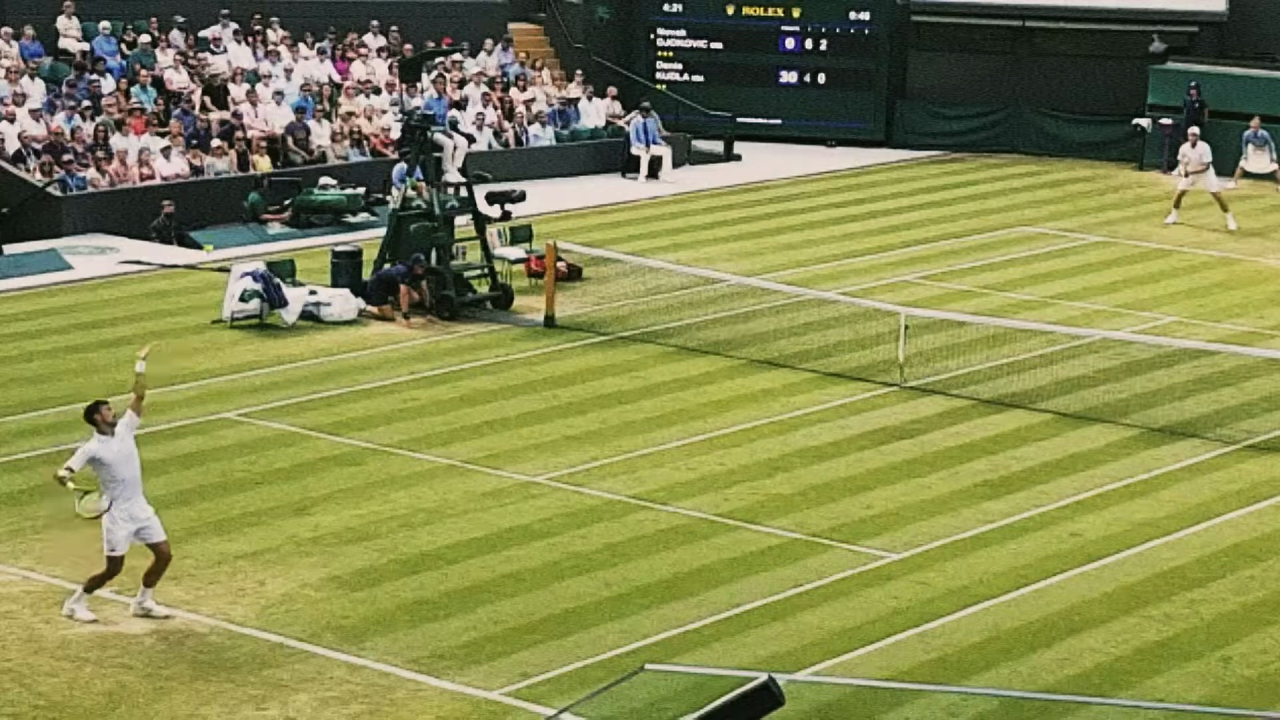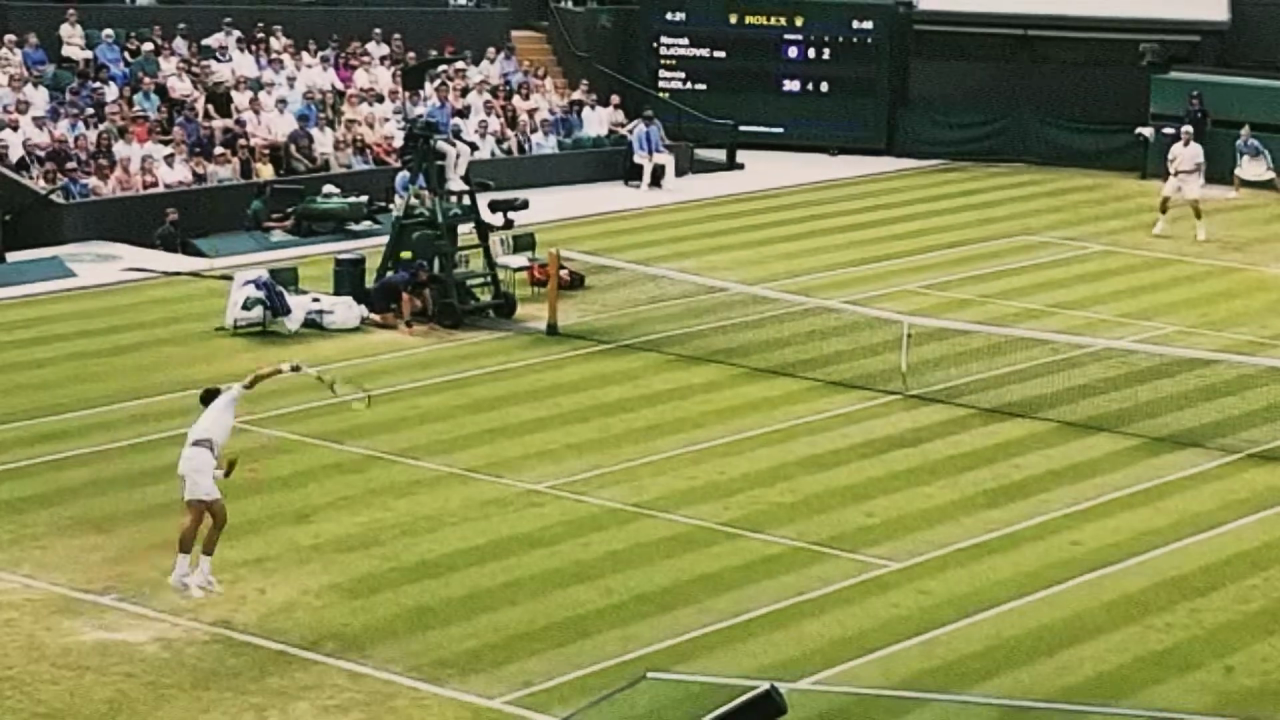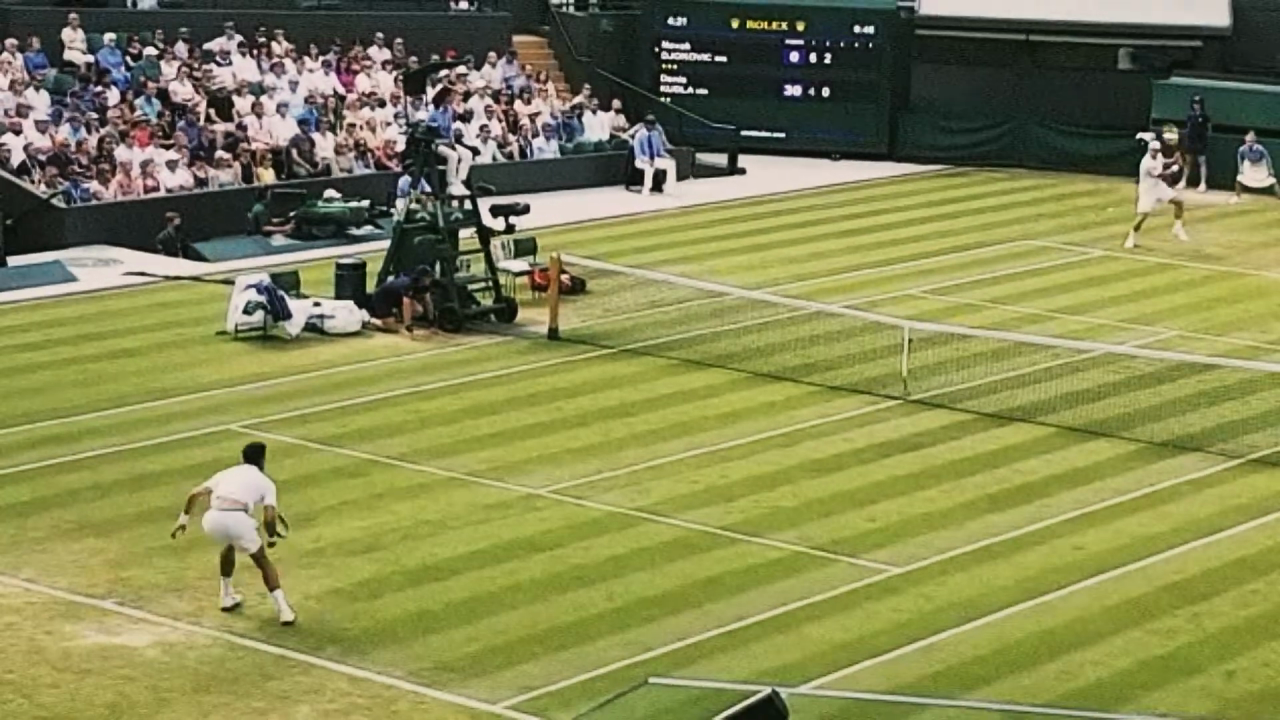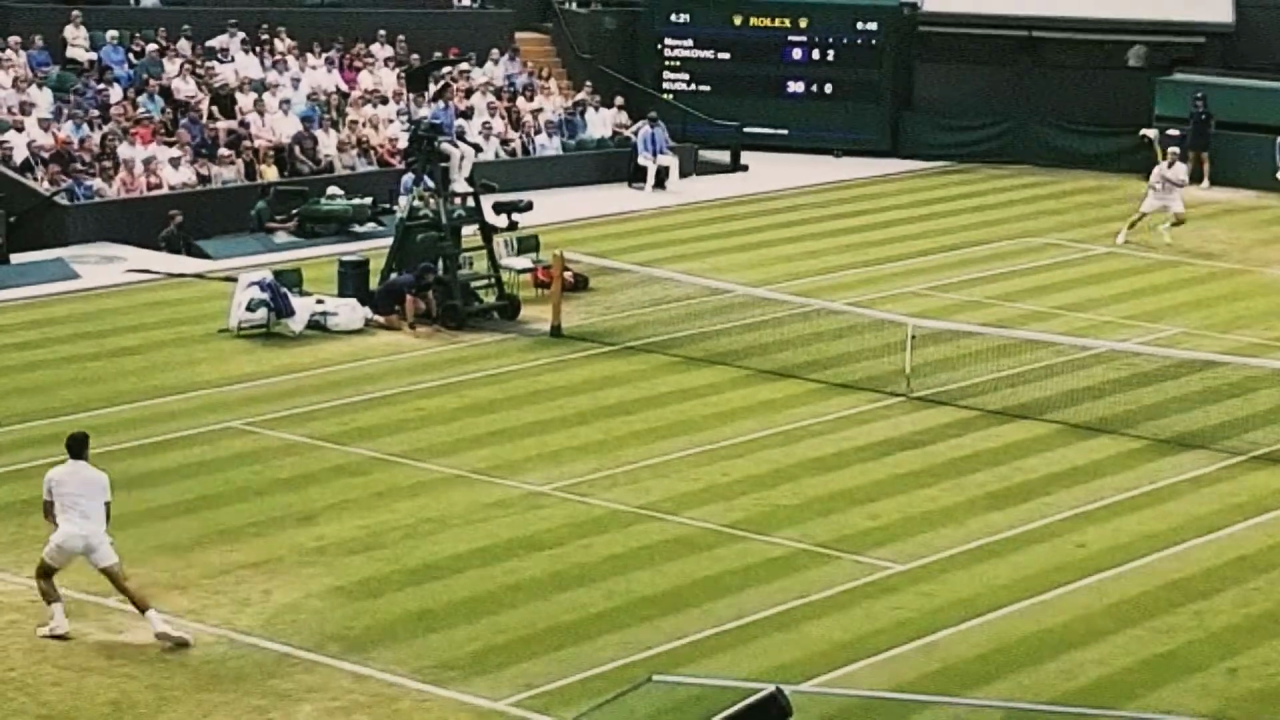
dt=0.7s
person 1, frame 1
left shoulder: (124, 430)
right shoulder: (91, 449)
left elbow: (138, 397)
right elbow: (61, 473)
left wrist: (140, 364)
right wrist: (65, 476)
left hip: (141, 508)
right hip: (117, 513)
left knee: (164, 555)
right knee: (113, 569)
left ankle: (142, 602)
right ankle: (75, 603)
person 1, frame 2
left shoulder: (211, 423)
right shoulder: (224, 401)
right elbow: (252, 381)
left wrist: (217, 472)
right wrist: (283, 368)
left hip: (196, 458)
right hip: (197, 459)
left knee: (220, 517)
right knee: (195, 516)
left ankle: (203, 573)
right ankle: (181, 574)
person 1, frame 3
left shoulder: (226, 474)
right shoulder: (266, 483)
left elbow: (194, 495)
right elbow: (270, 519)
left wrist: (183, 519)
right wrist: (272, 537)
left hip: (213, 519)
right hip: (237, 520)
left knee: (230, 546)
right knee: (262, 562)
left ankle: (227, 596)
right ankle: (283, 609)
person 1, frame 4
left shoulder: (52, 475)
right shoulder: (100, 476)
left elbow: (47, 513)
right elbow: (105, 514)
left hip: (66, 536)
right hip: (93, 536)
left knee: (42, 575)
right knee: (122, 585)
left ankle: (59, 623)
right ankle: (159, 626)
